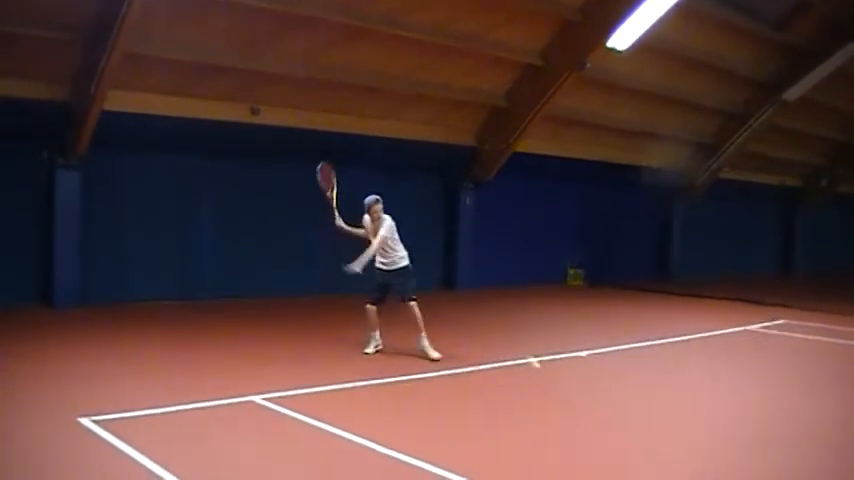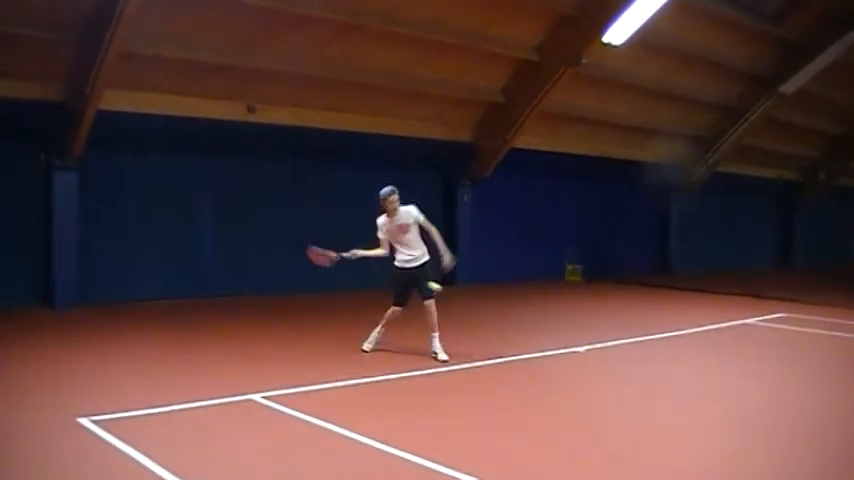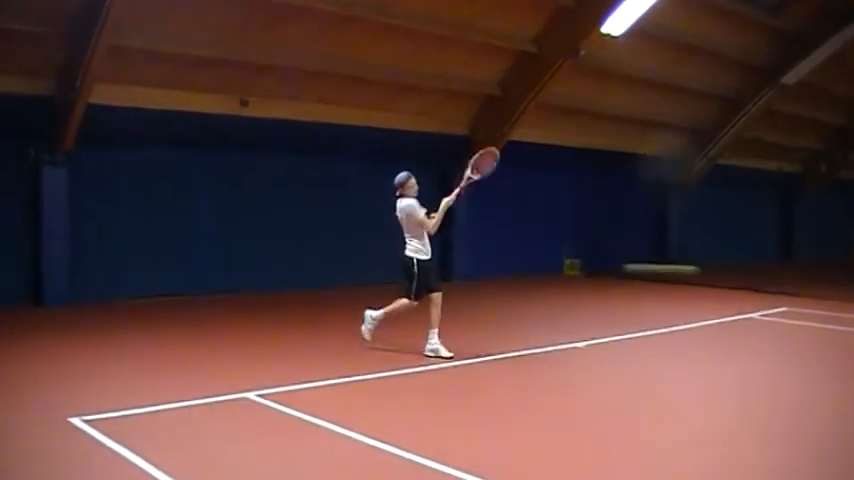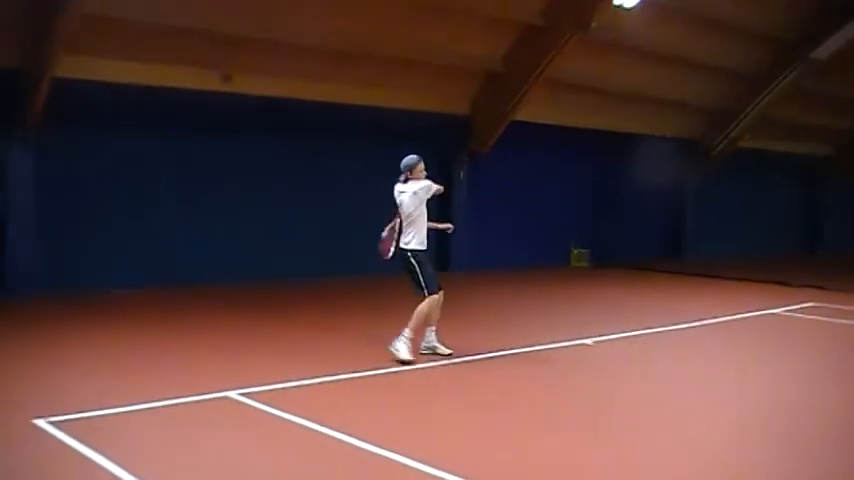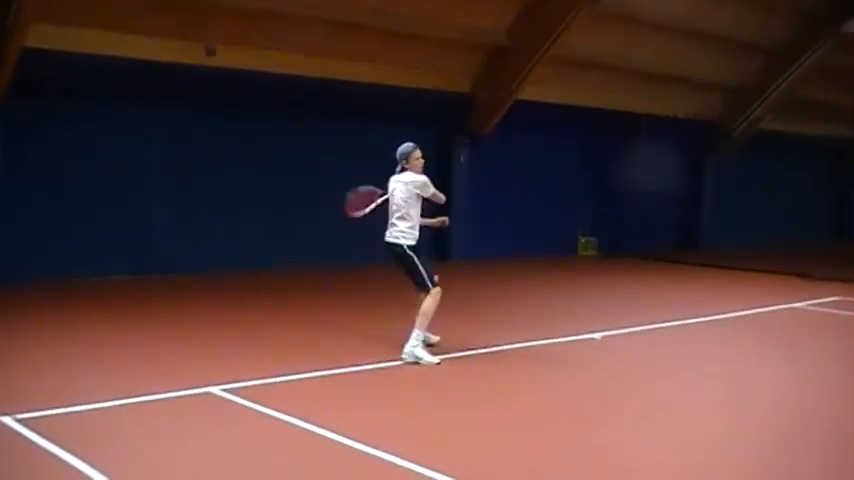
dt=0.2s
person 1, frame 1
left shoulder: (386, 221)
right shoulder: (367, 220)
left elbow: (376, 245)
left wrist: (359, 264)
right wrist: (345, 227)
left hip: (401, 267)
right hip: (382, 269)
left knee: (412, 304)
right knee: (370, 307)
left ankle: (425, 344)
right ankle: (375, 341)
person 1, frame 2
left shoulder: (410, 210)
right shoulder: (381, 222)
left elbow: (431, 230)
right elbow: (384, 251)
left wrist: (444, 252)
right wrist: (361, 253)
left hip: (422, 263)
right hip: (402, 267)
left knee: (429, 303)
right knee: (397, 308)
left ankle: (436, 346)
right ankle: (376, 334)
person 1, frame 3
left shoulder: (409, 202)
right shoulder: (409, 204)
right elbow: (431, 229)
left wrist: (434, 215)
right wrist: (444, 207)
left hip: (425, 257)
right hip: (415, 259)
left knee: (436, 297)
right knee: (411, 301)
left ankle: (433, 344)
right ankle: (375, 316)
person 1, frame 4
left shoulder: (399, 190)
right shoulder: (423, 186)
right elbow: (439, 189)
left wrist: (438, 225)
left hip: (415, 250)
right hip: (412, 251)
left knee: (438, 295)
right knee: (431, 299)
left ankle: (429, 341)
right ankle: (402, 342)
person 1, frame 5
left shoulder: (394, 181)
right shoulder: (418, 180)
right elbow: (441, 199)
left wrist: (432, 222)
left hip: (399, 242)
right hip: (403, 245)
left knee: (432, 282)
right knee: (434, 291)
left ankle: (421, 332)
right ankle: (413, 347)
